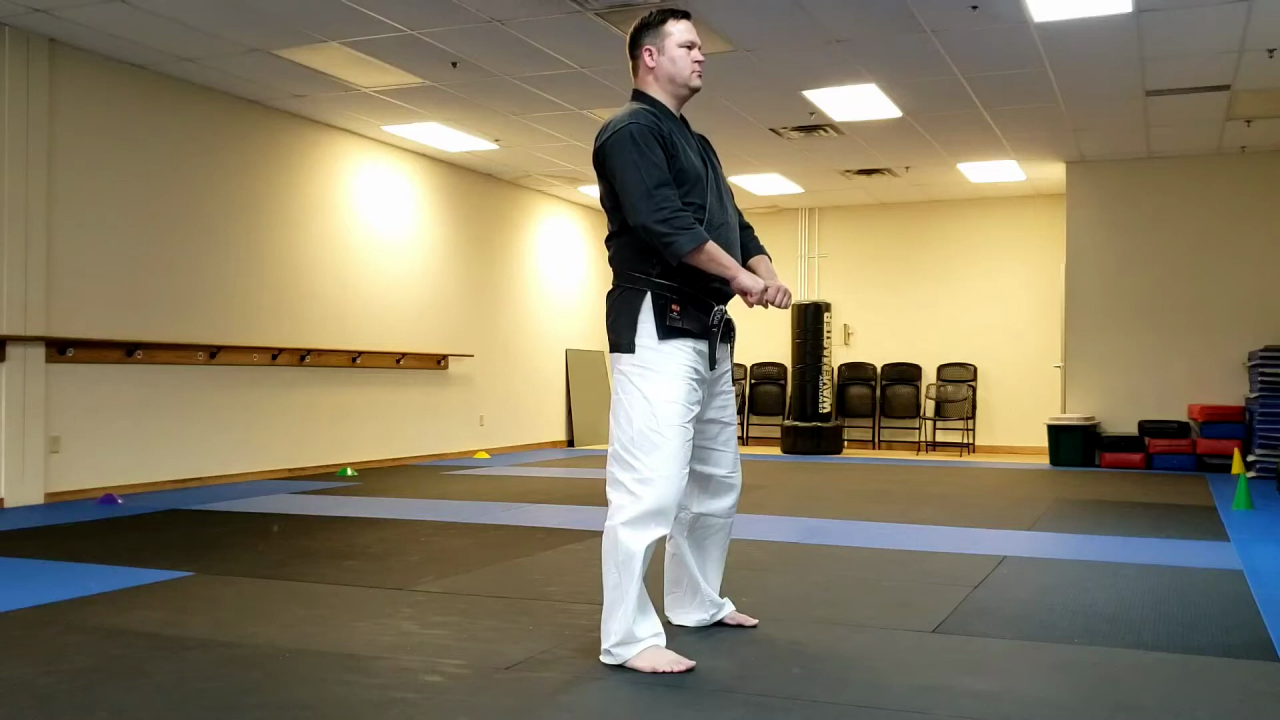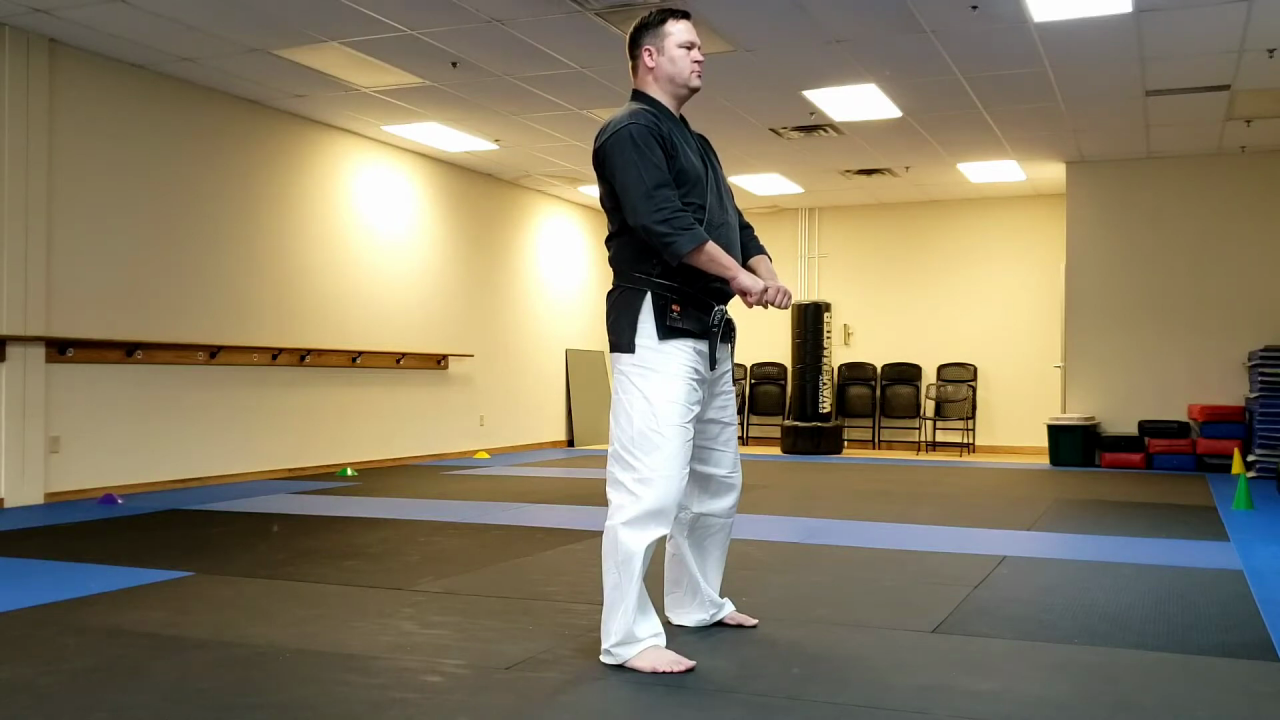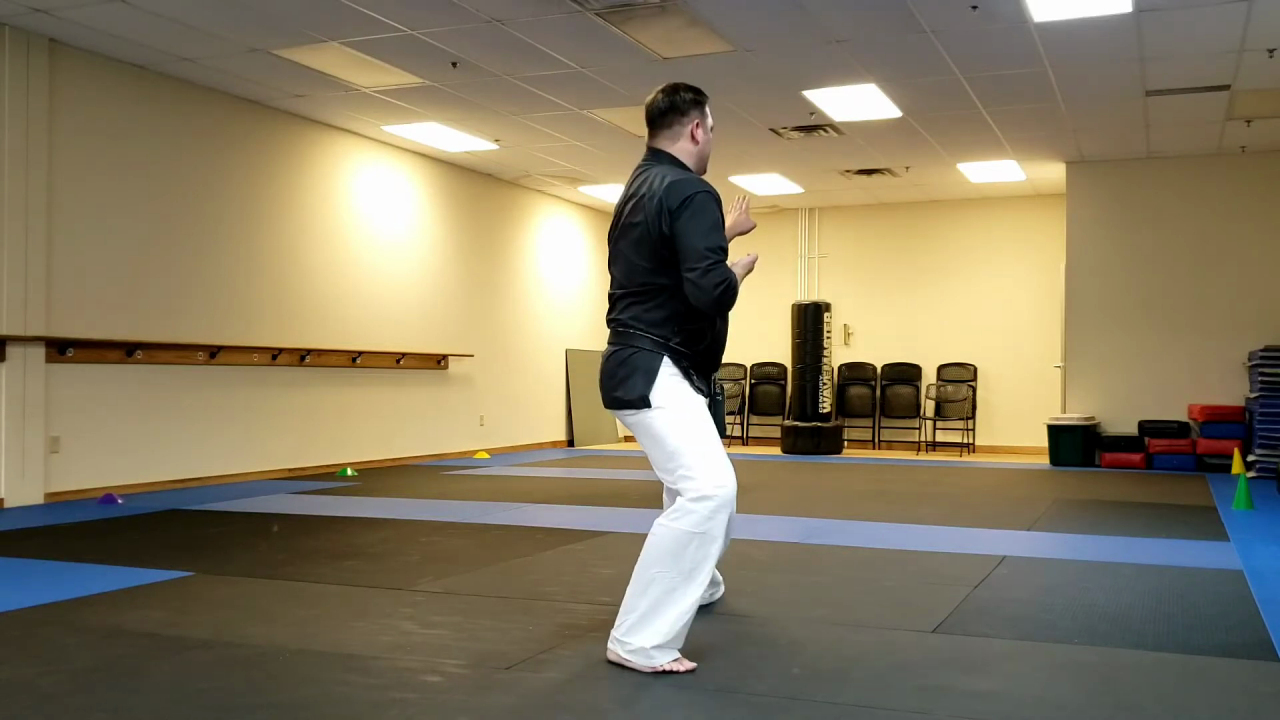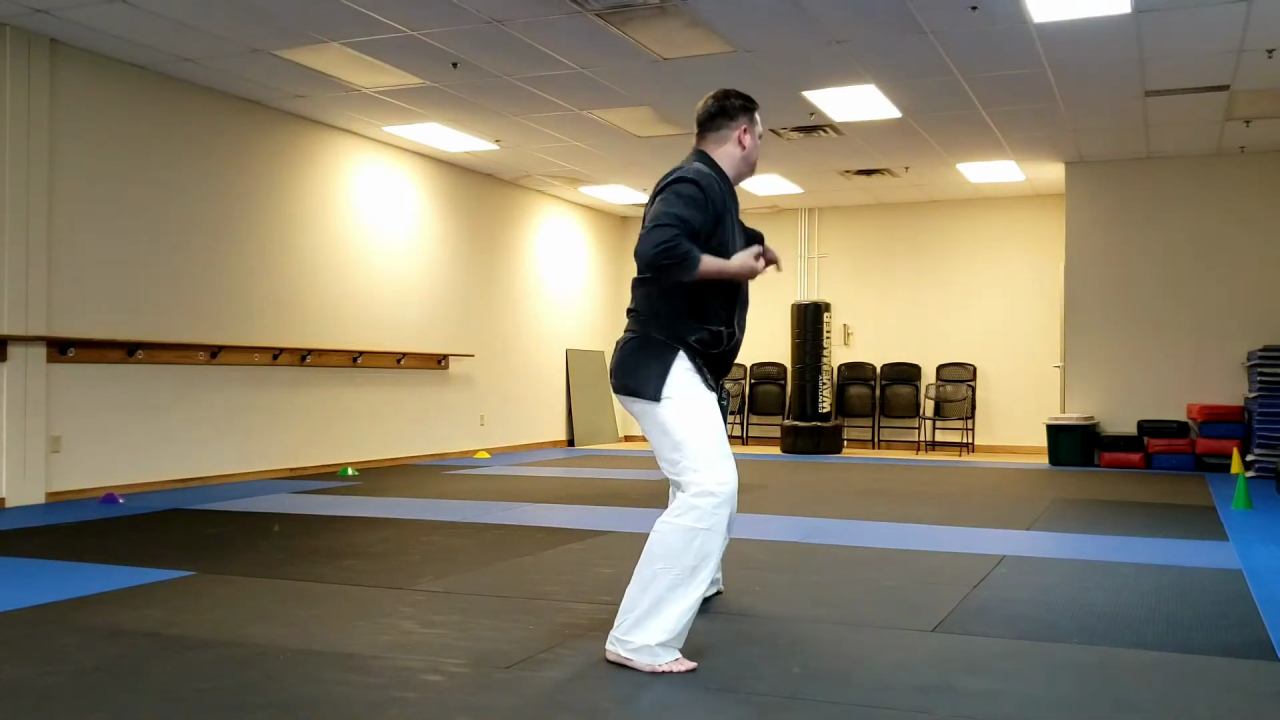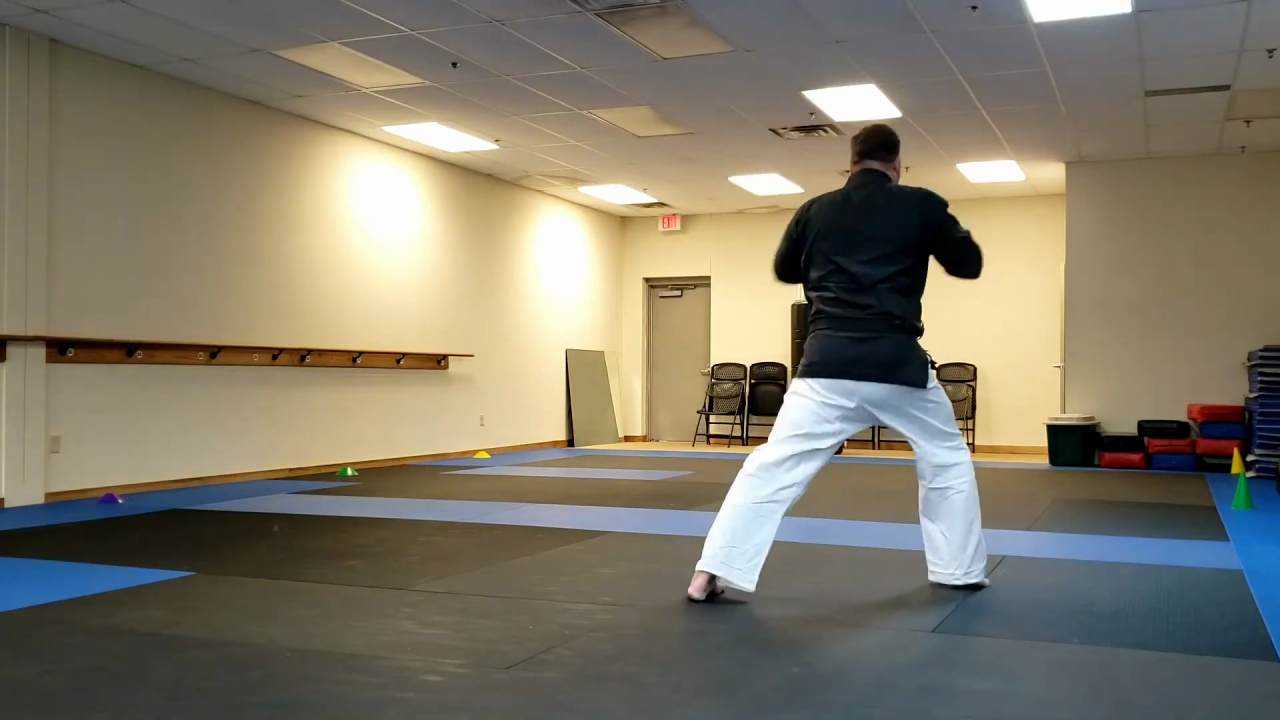
dt=1s
person 1, frame 1
left shoulder: (696, 144)
right shoulder: (631, 131)
left elbow: (733, 223)
right elbow: (664, 223)
left wrist: (767, 273)
right wrist: (739, 276)
left hip: (707, 330)
right hip: (657, 327)
left knee: (715, 481)
right knee: (649, 487)
left ankle: (696, 603)
right ankle: (627, 637)
person 1, frame 2
left shoulder: (695, 144)
right shoulder: (630, 131)
left elbow: (732, 224)
right elbow: (663, 223)
left wrist: (768, 274)
right wrist: (739, 277)
left hip: (707, 329)
right hip: (658, 327)
left knee: (716, 480)
right knee: (650, 485)
left ankle: (695, 603)
right ankle: (627, 637)
person 1, frame 3
left shoulder: (640, 188)
right shoulder: (691, 193)
right elbow: (710, 292)
left wrist: (723, 232)
right wrist: (742, 266)
left hip: (643, 364)
right hip: (655, 370)
left knee: (694, 484)
right knee: (708, 492)
left ankle: (695, 582)
right ankle: (638, 640)
person 1, frame 4
left shoulder: (706, 186)
right shoulder: (695, 182)
right elbow: (657, 251)
left wrist: (750, 251)
right wrist: (734, 267)
left hip: (677, 361)
right hip: (667, 364)
left knee: (704, 482)
right knee: (710, 488)
left ankle: (697, 578)
right ankle: (639, 639)
person 1, frame 5
left shoulder: (815, 211)
right shoulder: (919, 205)
left elbow: (786, 271)
right elbow: (969, 265)
right wrist: (941, 236)
left hip: (827, 360)
right hip: (894, 360)
left knee: (771, 466)
right knee: (948, 459)
left ankle: (713, 569)
right ankle: (960, 570)
